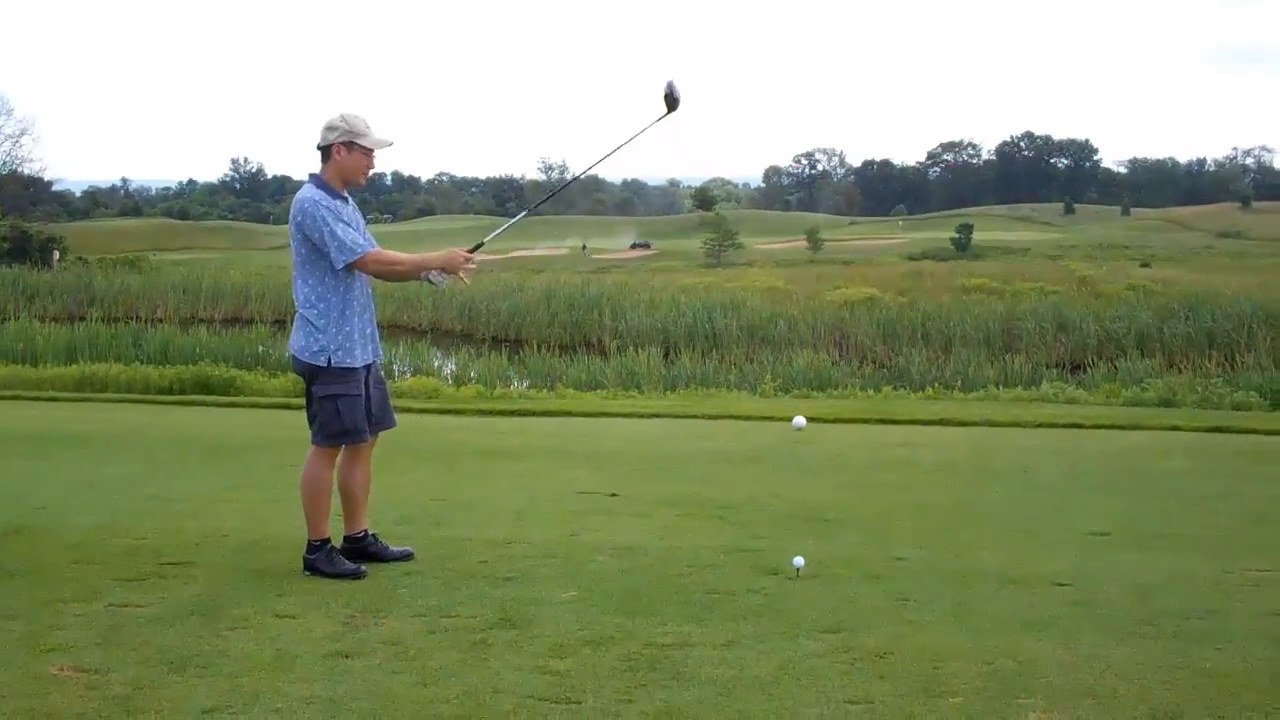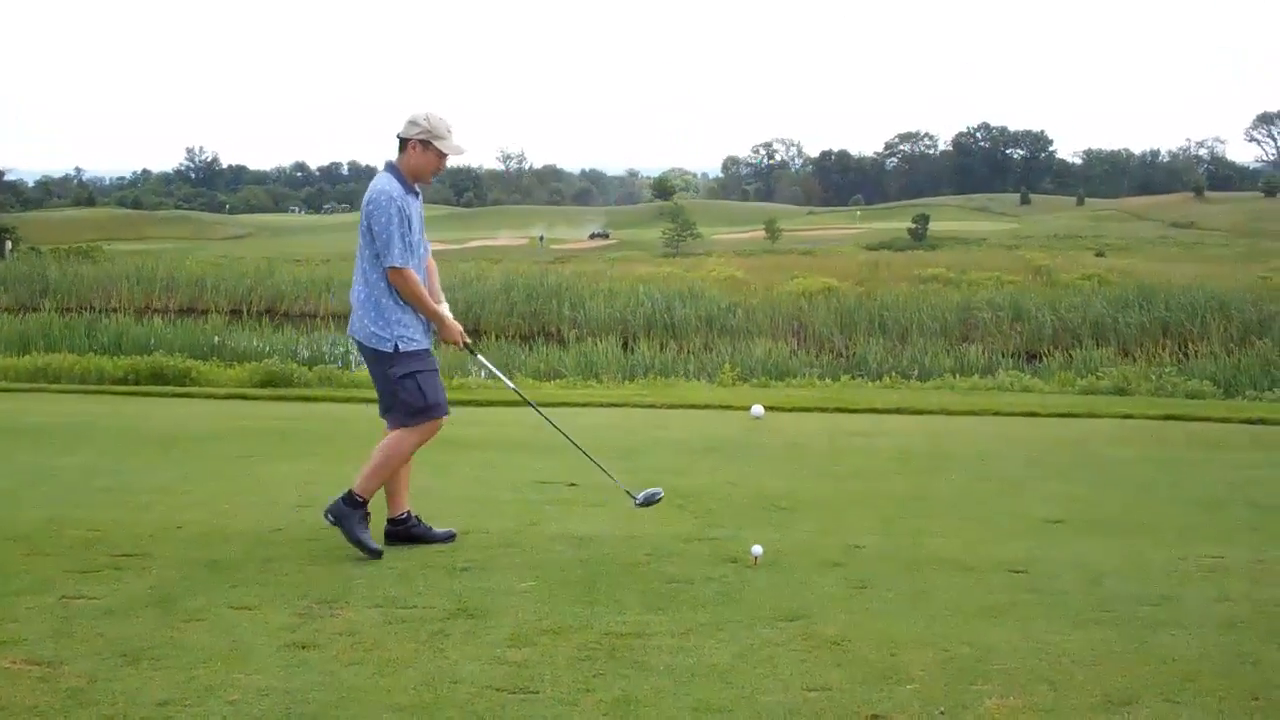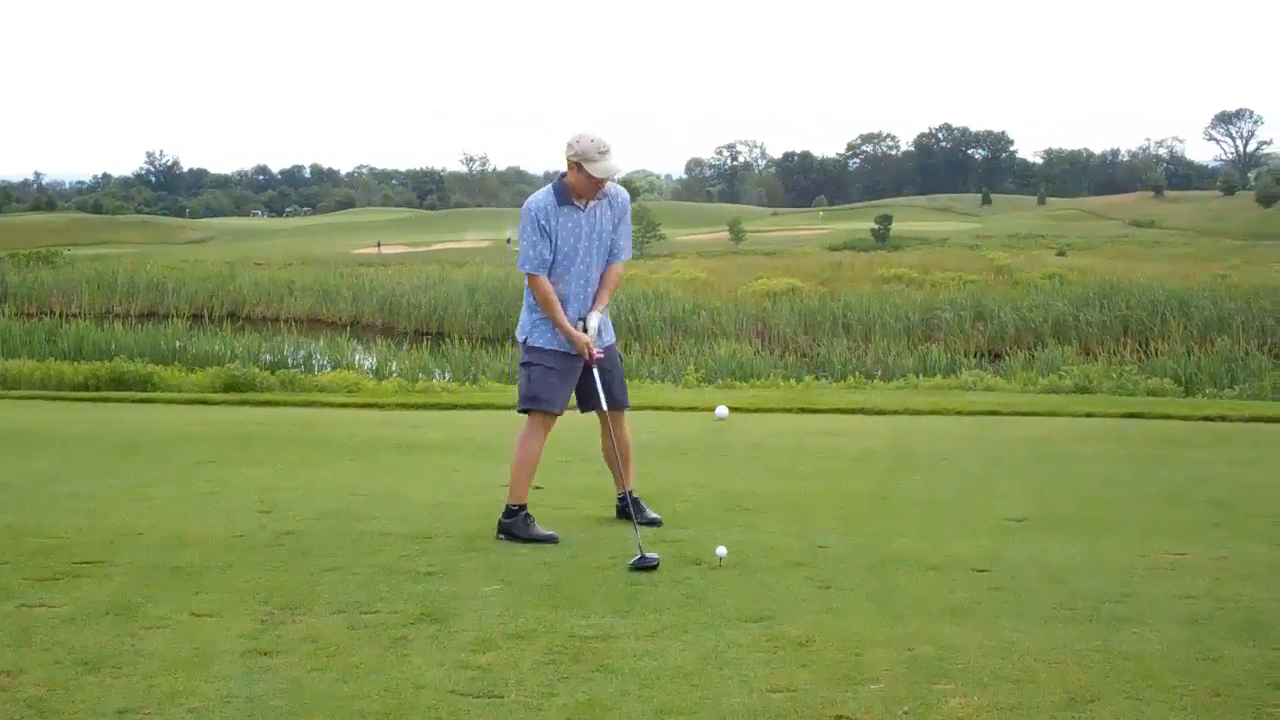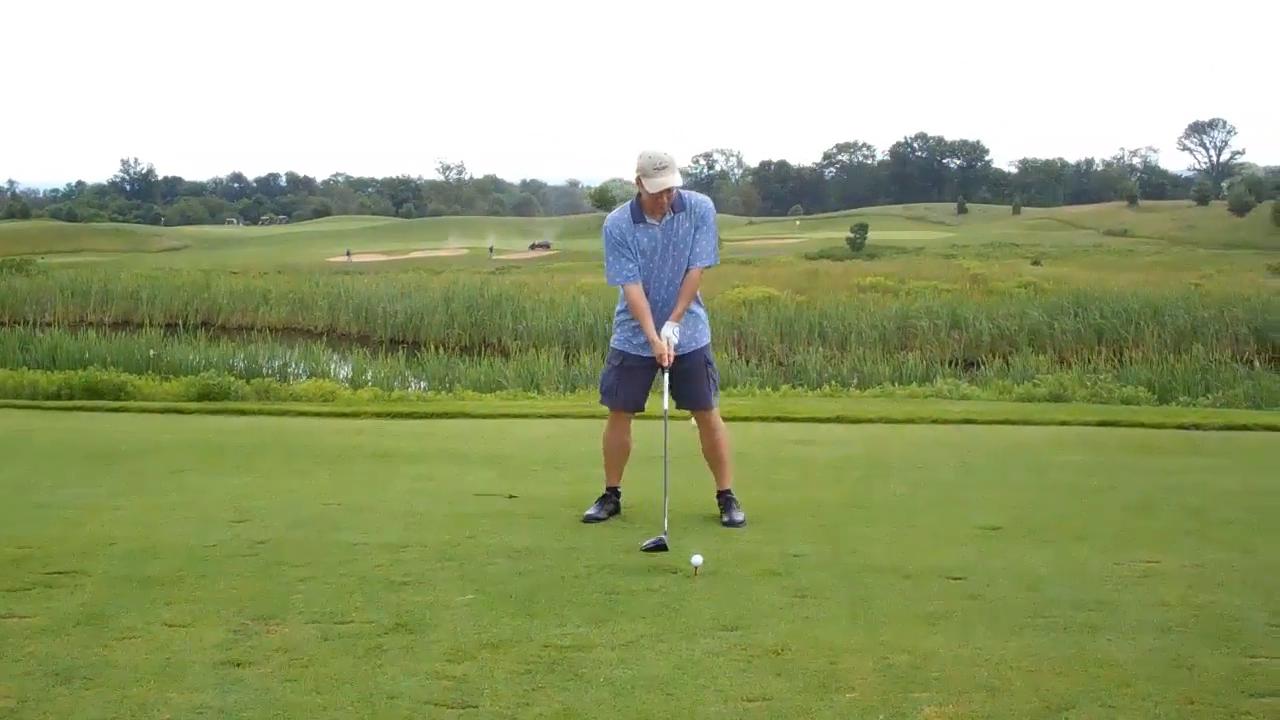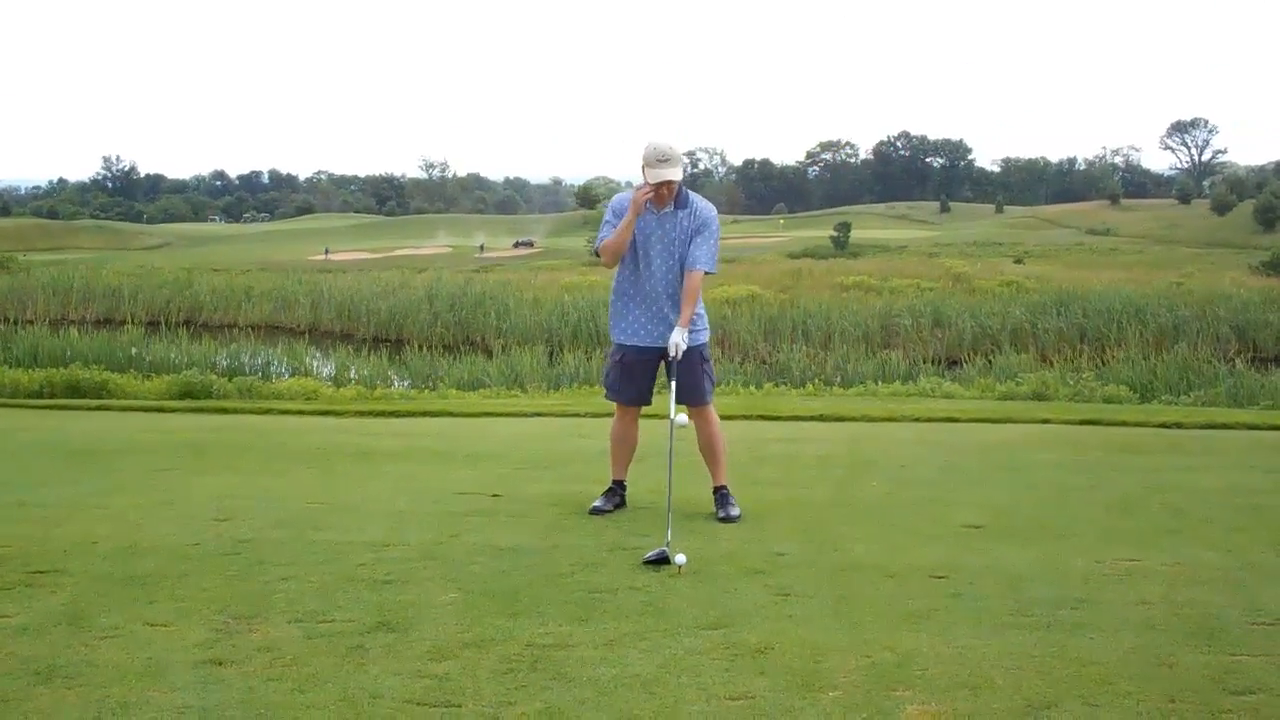
dt=1s
person 1, frame 1
left shoulder: (344, 203)
right shoulder: (313, 203)
left elbow: (377, 264)
right elbow: (370, 261)
left wrist: (429, 270)
right wrist: (435, 260)
left hip: (360, 346)
right hip: (329, 349)
left knee: (363, 441)
right knee: (329, 446)
left ankle: (357, 538)
right ankle: (317, 549)
person 1, frame 2
left shoulder: (409, 192)
right shoulder: (386, 195)
left elbow: (423, 259)
right elbow: (398, 272)
left wrist: (443, 308)
right wrist: (440, 319)
left hip: (404, 330)
right hip: (392, 333)
left knee: (407, 423)
right knee: (422, 421)
left ankle: (400, 520)
right ankle: (352, 503)
person 1, frame 3
left shoulder: (618, 200)
right shoulder: (538, 208)
left elbow: (616, 261)
right elbow: (537, 278)
left wrist: (596, 315)
right wrist: (569, 332)
left hip: (597, 332)
right hip: (548, 334)
left knee: (614, 414)
right knee: (540, 418)
left ankle: (626, 499)
right ankle: (513, 514)
person 1, frame 4
left shoulder: (700, 208)
right shoulder: (616, 225)
left elbow: (696, 270)
right elbow: (631, 287)
left wrist: (673, 323)
right wrist: (653, 338)
left hip: (689, 334)
right hip: (634, 337)
left knee: (707, 414)
right knee: (619, 415)
left ankle: (727, 496)
right ankle: (610, 495)
person 1, frame 5
left shoulder: (703, 212)
right shoulder: (622, 205)
left elbow: (696, 272)
right elbow: (608, 258)
left wrist: (682, 325)
right wrist: (634, 214)
left hip: (686, 329)
right hip: (632, 330)
left knee: (702, 409)
right knee: (626, 410)
left ankle: (722, 492)
right ankle: (617, 488)
